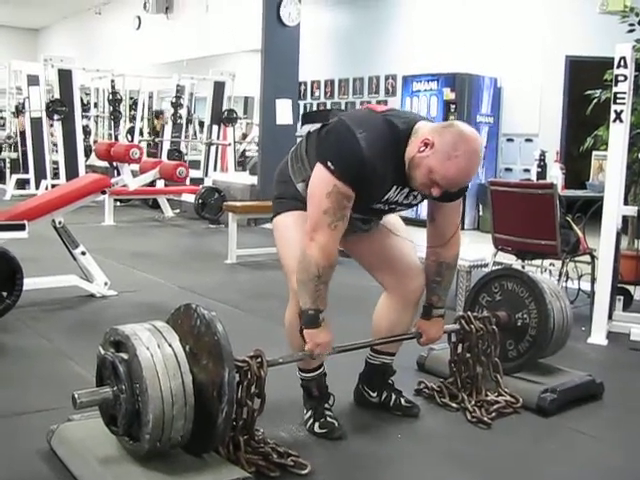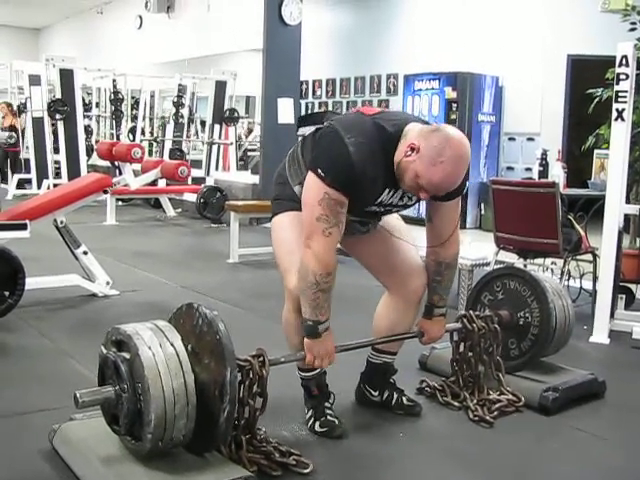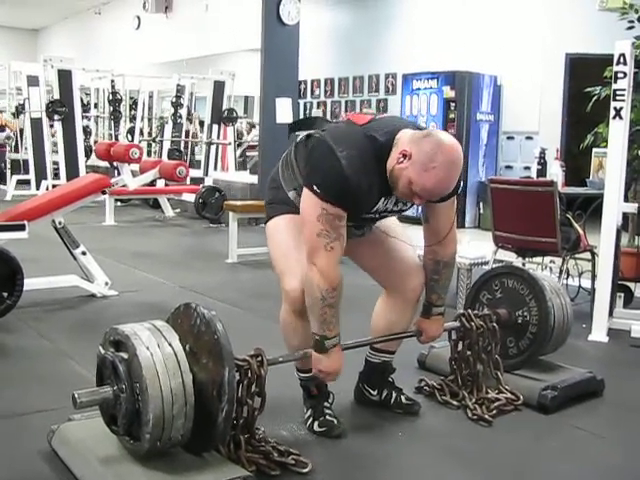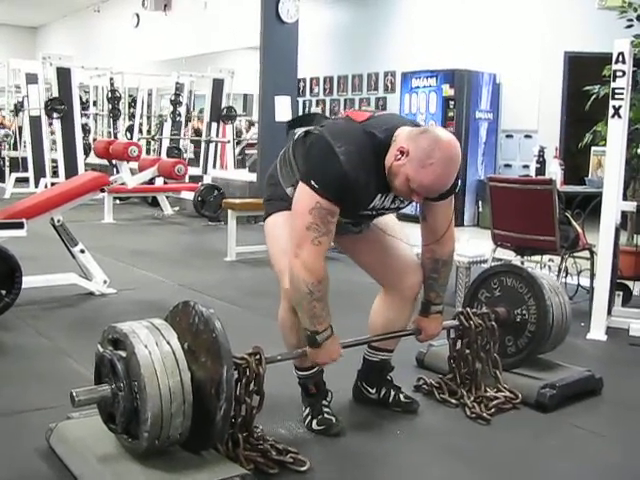
dt=0.4s
person 1, frame 1
left shoulder: (448, 168)
right shoulder: (358, 144)
left elbow: (444, 243)
right elbow: (320, 241)
left wrist: (434, 312)
right wrist: (314, 321)
left hip: (365, 206)
right hip: (302, 192)
left knee: (410, 282)
right knee: (305, 290)
left ankle: (374, 383)
right ankle: (315, 395)
person 1, frame 2
left shoulder: (443, 166)
right shoulder: (348, 150)
left elbow: (444, 242)
right elbow: (318, 248)
left wrist: (435, 312)
right wrist: (317, 330)
left hip: (366, 207)
right hip: (301, 193)
left knee: (412, 281)
right knee: (300, 288)
left ankle: (375, 382)
right ankle: (316, 394)
person 1, frame 3
left shoulder: (436, 169)
right shoulder: (341, 163)
left elbow: (441, 242)
right elbow: (322, 265)
left wrist: (434, 311)
right wrist: (328, 346)
left hip: (361, 208)
right hip: (296, 198)
left knee: (411, 280)
right knee: (299, 289)
left ankle: (374, 381)
right ankle: (314, 394)
person 1, frame 4
left shoulder: (434, 166)
right shoulder: (339, 160)
left elbow: (439, 240)
right elbow: (306, 257)
left wrist: (433, 309)
right wrist: (320, 337)
left hip: (358, 205)
right hip: (292, 194)
left knee: (409, 277)
right knee: (296, 287)
left ankle: (373, 379)
right ankle: (312, 392)
